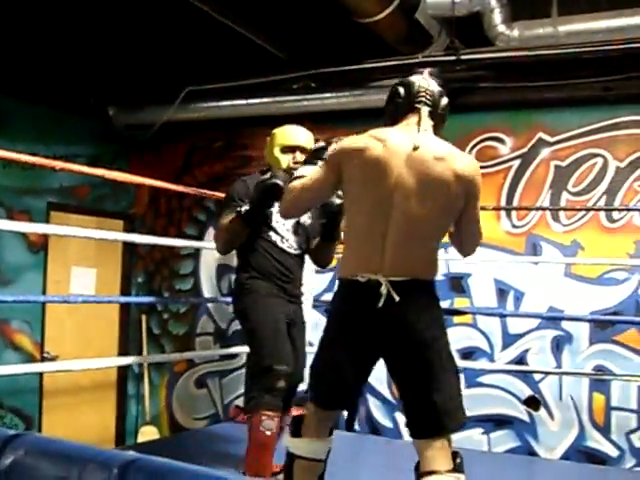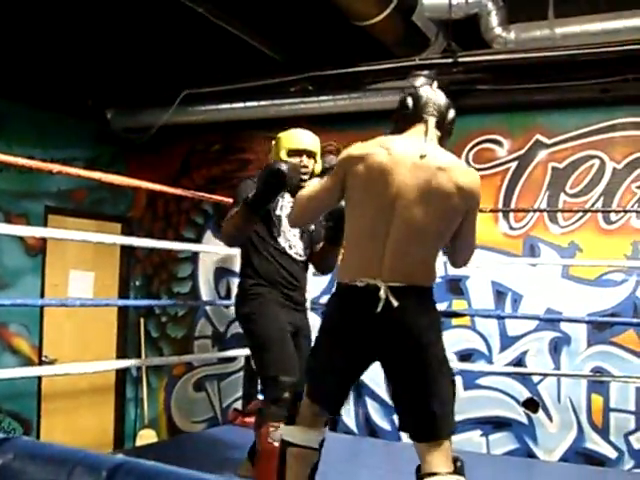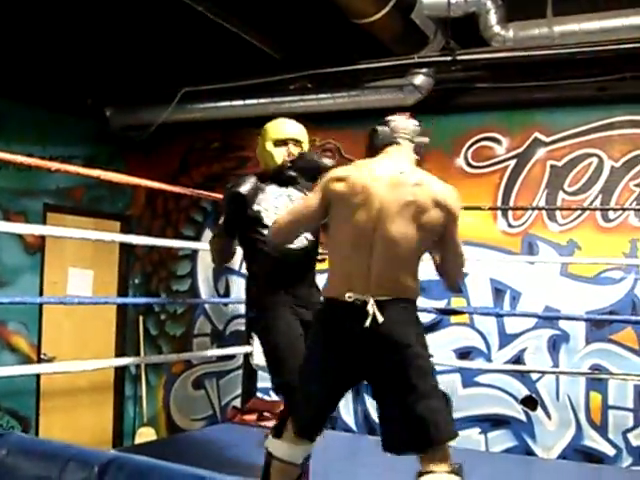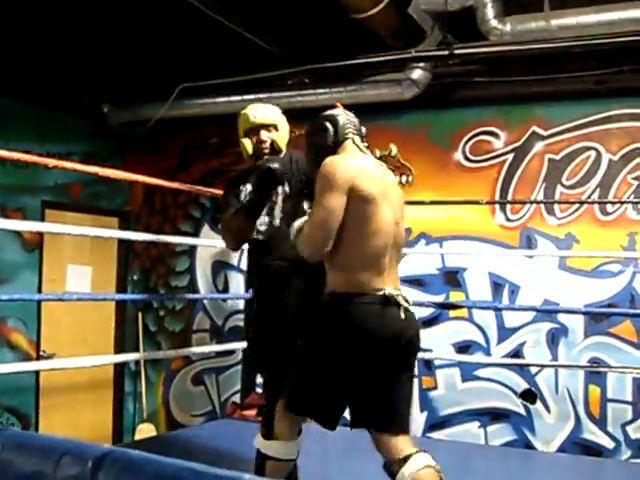
dt=0.2s
person 1, frame 1
left shoulder: (354, 149)
right shoulder: (462, 167)
left elbow: (289, 206)
right elbow: (466, 246)
left wrist: (325, 165)
left hip: (354, 302)
right hip: (415, 307)
left knee: (319, 413)
right knee: (435, 443)
person 1, frame 2
left shoulder: (359, 156)
right shoulder: (464, 178)
left elbow: (297, 217)
right elbow: (460, 258)
left wrist: (328, 180)
left hip: (351, 306)
right hip: (412, 312)
left knee: (313, 407)
person 1, frame 3
left shoulder: (341, 177)
right shoulder: (441, 195)
left elbow: (277, 235)
right elbow: (454, 280)
left wrist: (319, 202)
left hip: (337, 321)
right hip: (397, 325)
left knee: (300, 425)
person 1, frame 4
left shoulder: (335, 167)
right shoulder: (388, 179)
left elbow: (313, 248)
left wrist: (300, 224)
left hip: (350, 313)
right hip: (397, 320)
left knee: (289, 410)
right knee: (397, 444)
person 2, frame 1
right shoulder: (248, 186)
left elbow: (322, 259)
right elbow: (223, 244)
left wrist: (332, 224)
right wrist: (256, 204)
left hip: (291, 299)
right hip: (257, 293)
left knee: (289, 383)
right knee: (275, 375)
person 2, frame 2
right shoulder: (256, 187)
left elbow: (324, 265)
right elbow: (229, 236)
left wrist: (337, 229)
right wrist: (262, 194)
left hip: (296, 306)
right hip: (261, 301)
left knee: (293, 391)
right knee: (282, 386)
person 2, frame 3
left shoulder: (311, 187)
right shoulder: (247, 189)
right elbow: (220, 257)
left wrist: (328, 171)
right wrist: (233, 213)
left hip: (309, 300)
right hip: (270, 302)
right knee: (301, 390)
person 2, frame 4
left shoulder: (299, 164)
right shoulder: (239, 184)
right elbow: (233, 239)
right wrist: (258, 195)
left hip: (307, 282)
right hip: (266, 290)
right knee: (278, 382)
